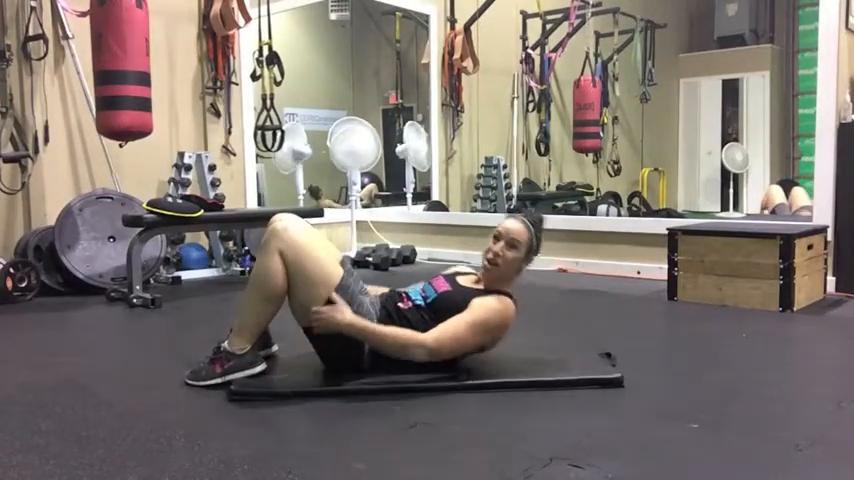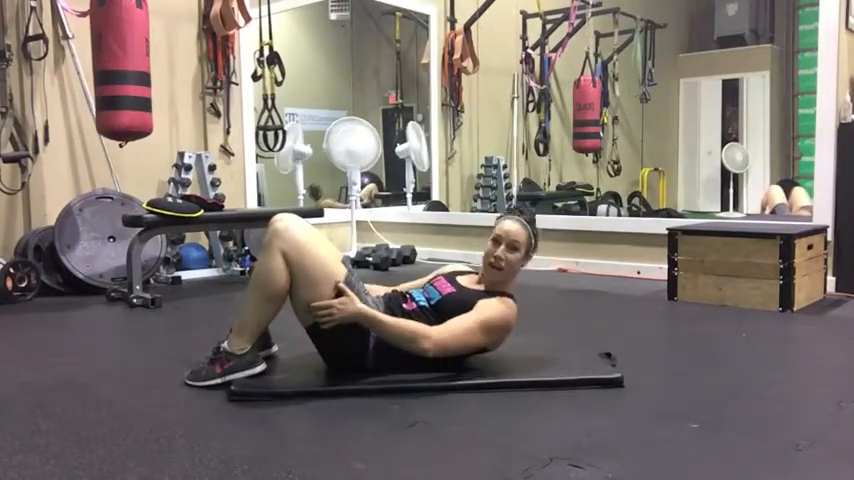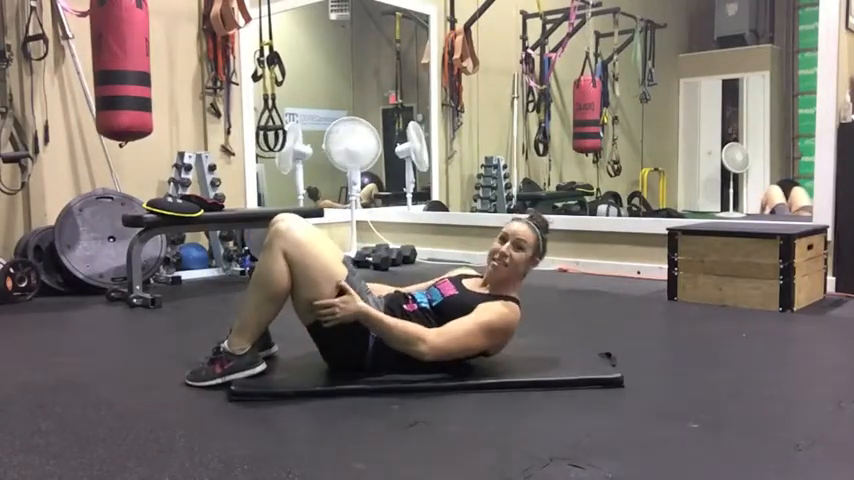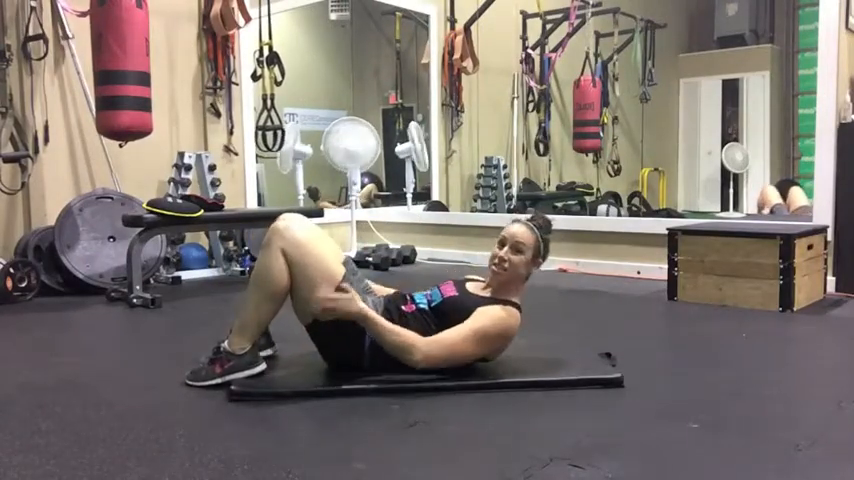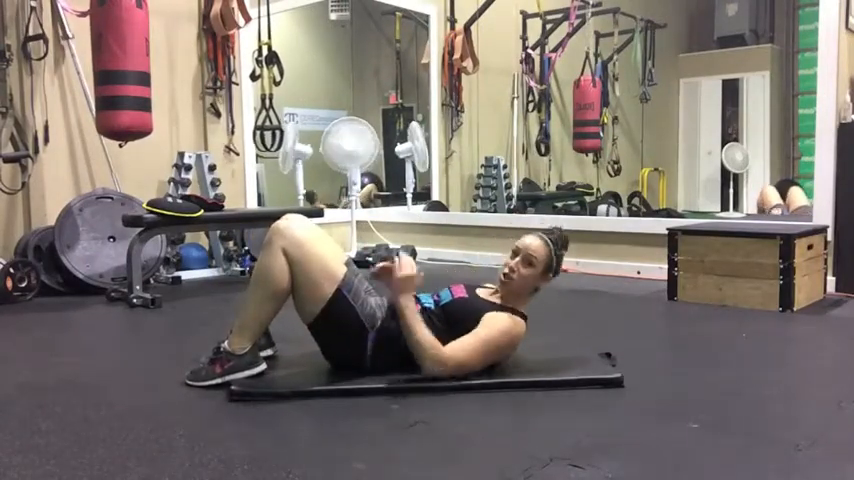
dt=0.3s
person 1, frame 1
left shoulder: (498, 308)
right shoulder: (465, 273)
left elbow: (425, 347)
left wrist: (351, 325)
left hip: (363, 340)
right hip: (371, 310)
left knee: (283, 237)
right knee: (284, 224)
left ankle: (238, 353)
right ankle: (255, 337)
person 1, frame 2
left shoulder: (500, 310)
right shoulder: (460, 271)
left elbow: (430, 342)
left wrist: (360, 312)
right wrist: (348, 287)
left hip: (366, 344)
right hip: (372, 317)
left knee: (285, 237)
right knee: (284, 226)
left ankle: (238, 352)
right ankle: (254, 337)
person 1, frame 3
left shoulder: (503, 314)
right shoulder: (468, 275)
left elbow: (428, 345)
left wrist: (361, 311)
right wrist: (352, 285)
left hip: (365, 342)
right hip: (376, 316)
left knee: (285, 237)
right knee: (286, 225)
left ankle: (239, 352)
right ankle: (255, 336)
person 1, frame 4
left shoulder: (503, 318)
right shoulder: (478, 284)
left elbow: (420, 354)
left wrist: (359, 311)
right wrist: (367, 290)
left hip: (364, 343)
right hip: (373, 316)
left knee: (285, 235)
right knee: (289, 226)
left ankle: (238, 353)
right ankle: (254, 335)
person 1, frame 5
left shoulder: (509, 326)
right shoulder: (491, 294)
left elbow: (436, 363)
left wrist: (404, 296)
right wrist: (397, 286)
left hip: (367, 340)
right hip: (379, 316)
left knee: (286, 235)
right knee: (291, 227)
left ankle: (239, 353)
right ankle: (255, 335)
